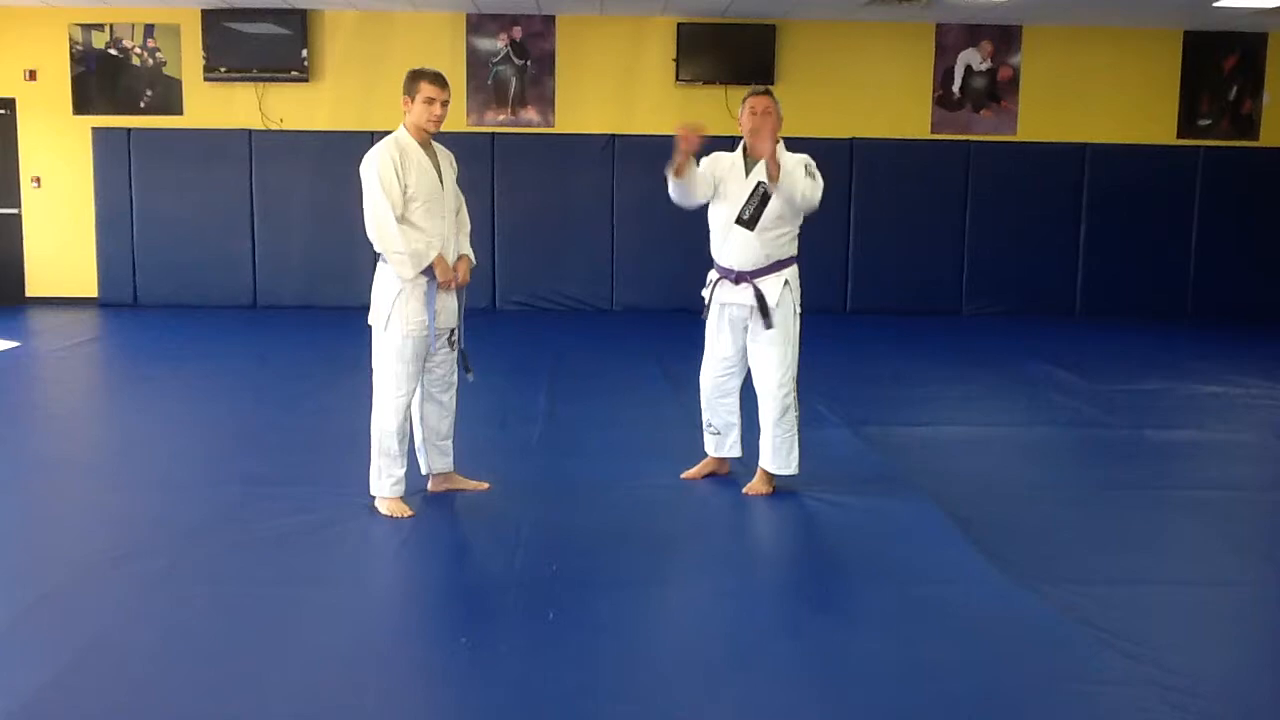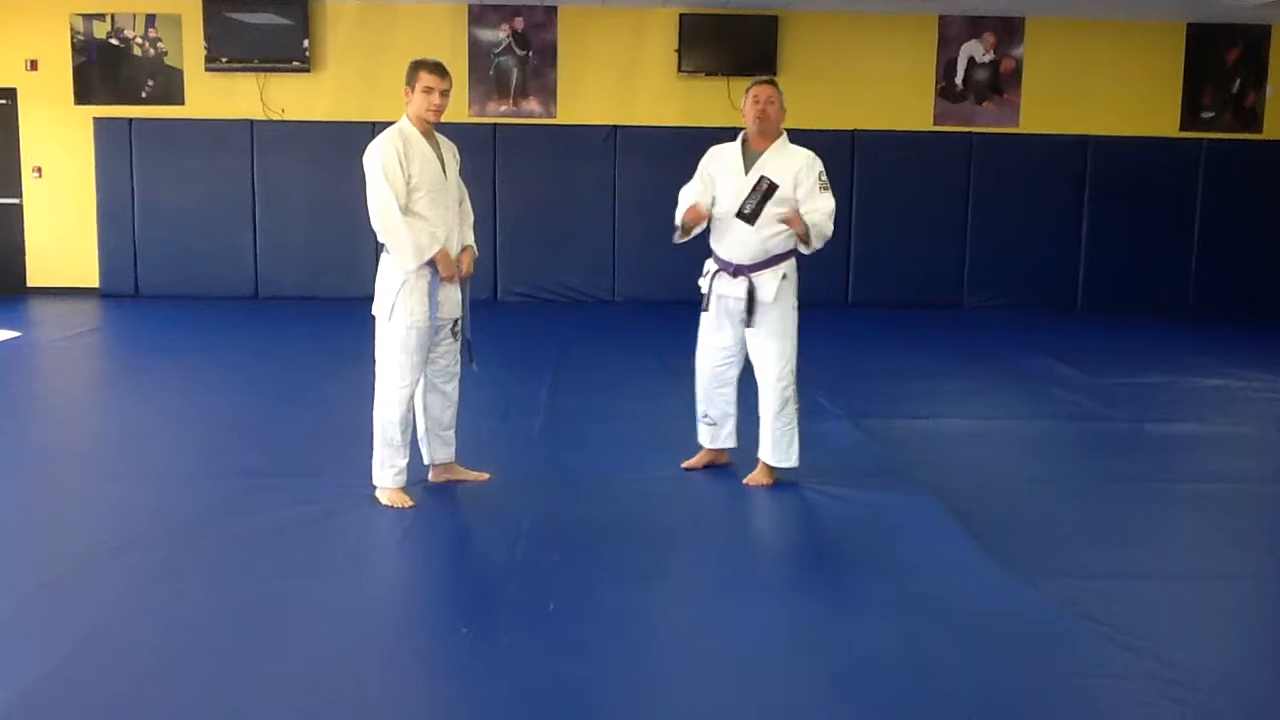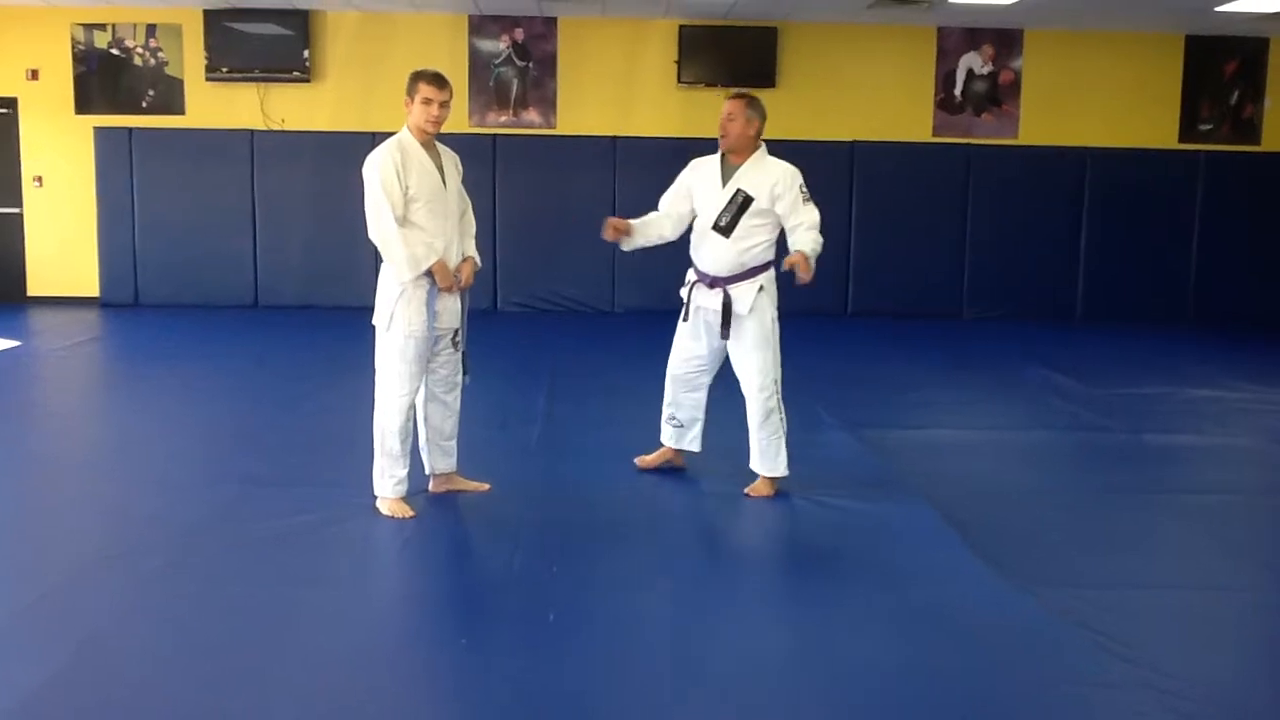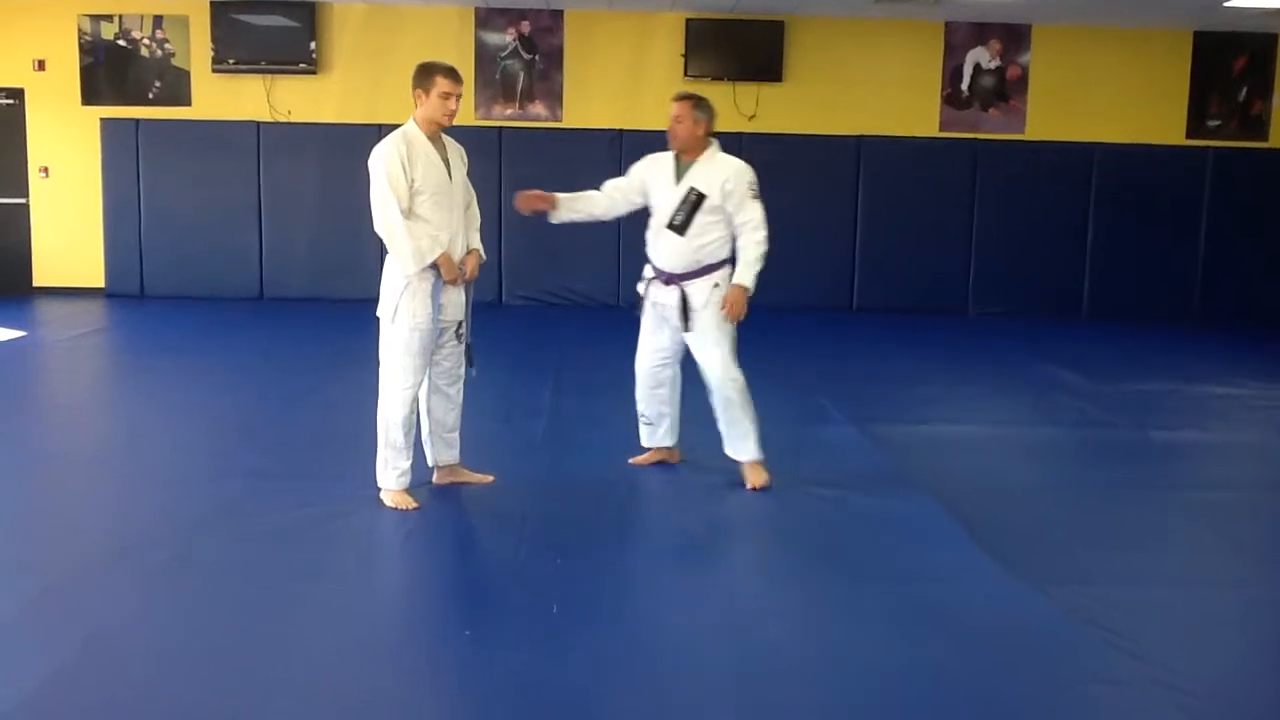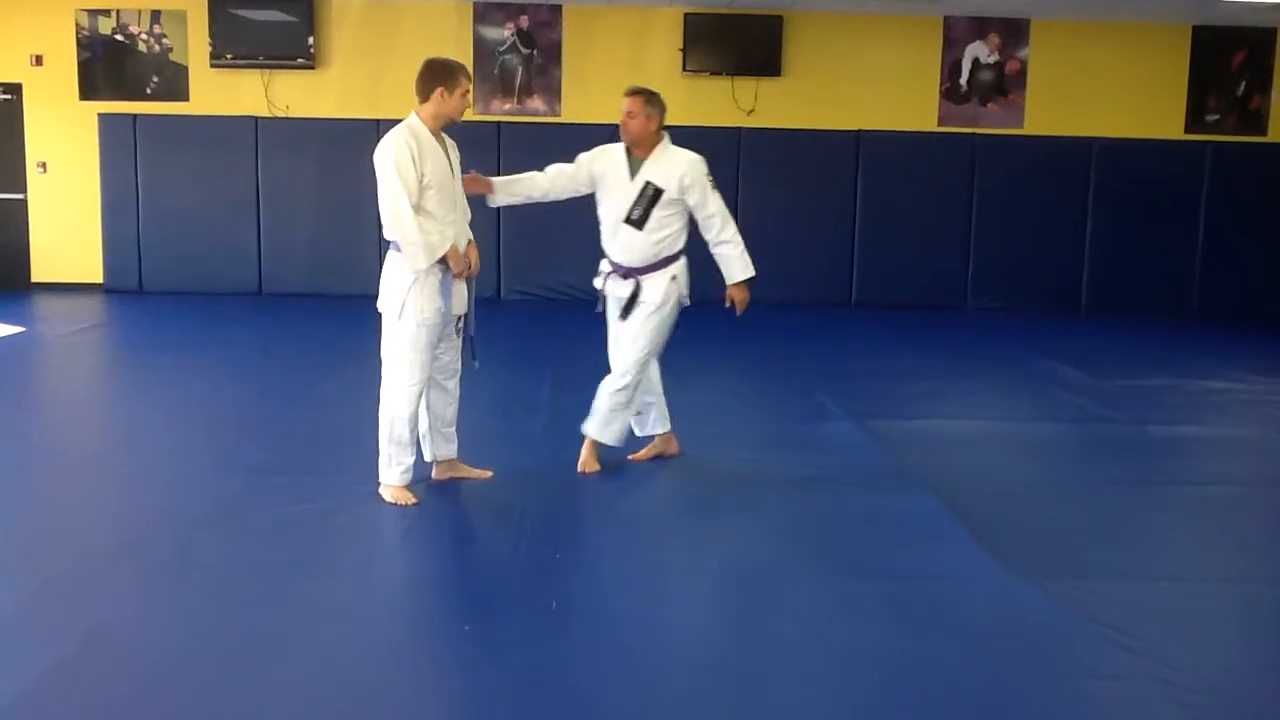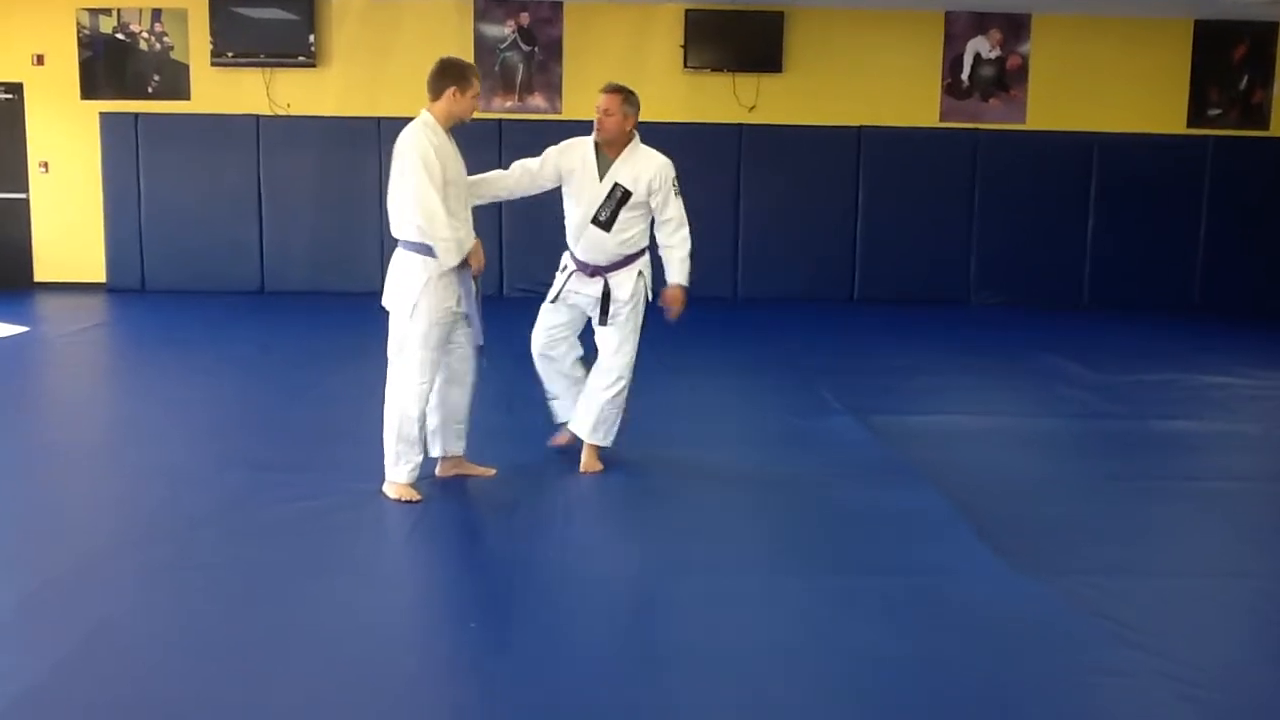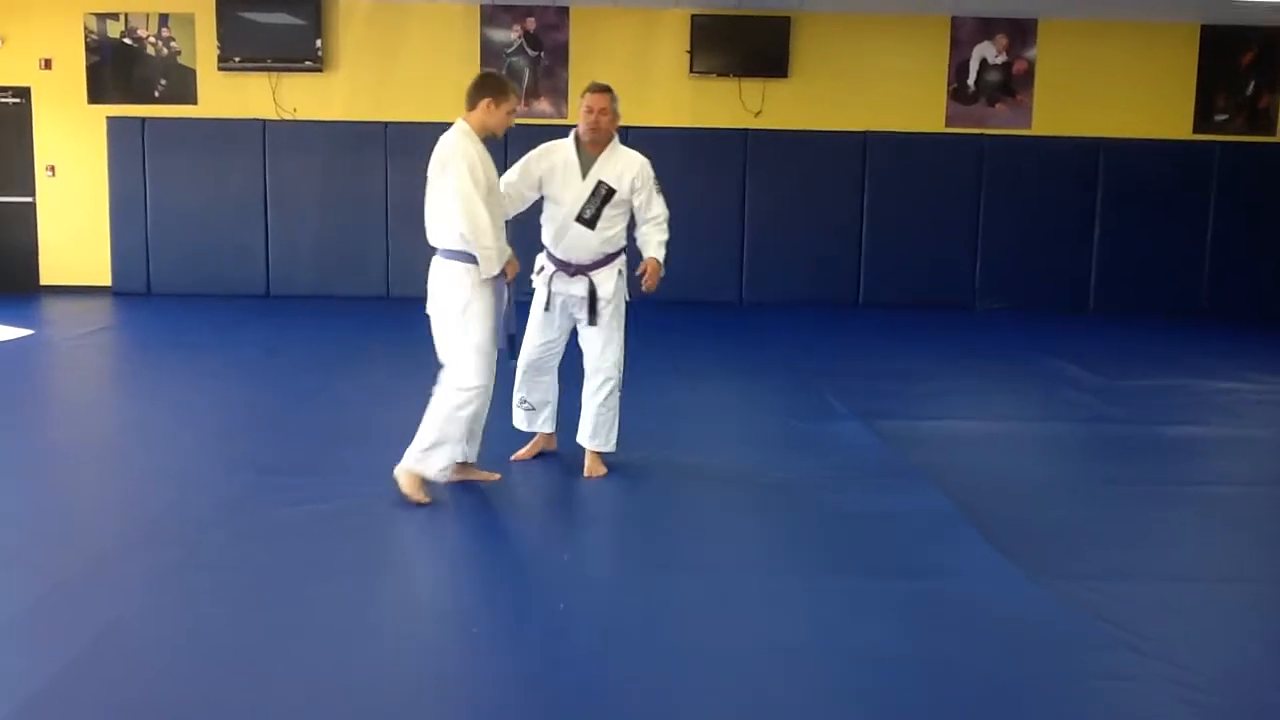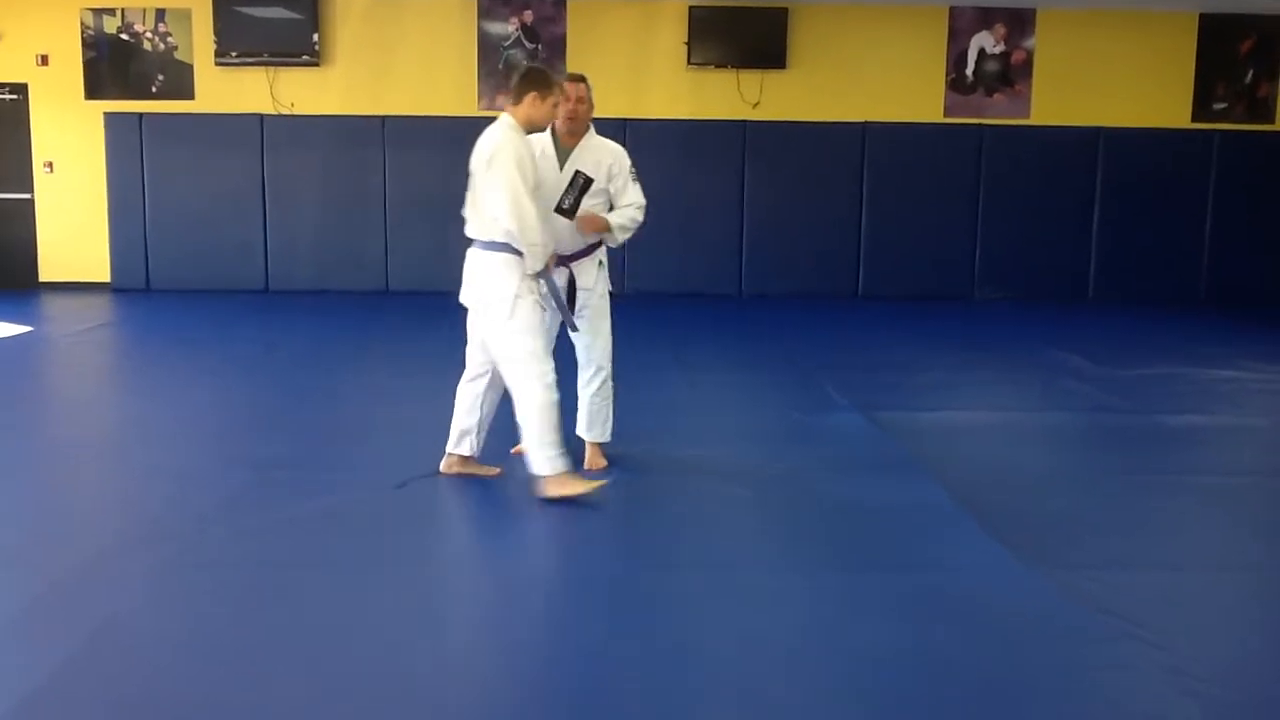
dt=0.3s
person 1, frame 1
left shoulder: (444, 157)
right shoulder: (385, 156)
left elbow: (457, 213)
right elbow: (382, 227)
left wrist: (463, 257)
right wrist: (433, 262)
left hip: (443, 289)
right hip: (404, 288)
left knee: (441, 385)
right knee: (395, 393)
left ankle: (440, 471)
right ankle: (386, 489)
person 1, frame 2
left shoulder: (447, 148)
right shoulder: (389, 146)
right elbow: (388, 217)
left wrist: (466, 249)
right wrist: (435, 255)
left hip: (446, 280)
right hip: (408, 278)
left knee: (444, 376)
right knee: (399, 383)
left ankle: (442, 462)
right ankle: (389, 480)
person 1, frame 3
left shoulder: (449, 159)
right shoulder: (387, 157)
left elbow: (463, 215)
right elbow: (384, 227)
left wrist: (468, 259)
right wrist: (432, 266)
left hip: (448, 290)
right hip: (408, 289)
left knee: (446, 386)
right knee: (398, 393)
left ankle: (443, 471)
right ankle: (389, 489)
person 1, frame 4
left shoulder: (455, 150)
right shoulder: (394, 149)
left elbow: (468, 208)
right elbow: (390, 220)
left wrist: (473, 251)
right wrist: (437, 259)
left hip: (452, 283)
right hip: (413, 282)
left knee: (448, 379)
right knee: (402, 384)
left ankle: (447, 464)
right ankle: (392, 481)
person 1, frame 5
left shoulder: (446, 144)
right shoulder: (399, 144)
right elbow: (399, 217)
left wrist: (468, 245)
right wrist: (445, 252)
left hip: (448, 276)
right hip: (414, 275)
left knee: (445, 374)
right knee: (406, 380)
left ankle: (444, 459)
right ankle: (393, 477)
person 1, frame 6
left shoulder: (441, 138)
right shoulder: (419, 140)
right elbow: (425, 214)
left wrist: (470, 246)
right wrist: (466, 251)
left hip: (449, 272)
right hip: (424, 273)
left knee: (458, 366)
right knee: (413, 377)
left ankle: (450, 455)
right ankle: (398, 474)
person 1, frame 7
left shoulder: (468, 146)
right shoulder: (460, 149)
right elbow: (470, 222)
left wrist: (501, 258)
right wrist: (501, 261)
left hip: (475, 276)
right hip: (462, 278)
left knee: (480, 376)
right knee: (468, 380)
left ankle: (460, 461)
right ankle: (414, 465)
person 1, frame 8
left shoulder: (501, 137)
right shoulder: (508, 143)
right elbow: (515, 216)
left wrist: (536, 254)
right wrist: (541, 257)
left hip: (491, 265)
right hip: (504, 270)
left knee: (485, 367)
right knee: (532, 372)
left ankle: (458, 453)
right ankle: (554, 475)
person 2, frame 1
left shoulder: (797, 165)
right shoulder: (718, 164)
left elbow: (803, 198)
right elbow: (686, 191)
left wrist: (774, 165)
right wrist: (684, 156)
left hip: (773, 290)
right hip: (724, 288)
left knee: (775, 383)
right knee: (716, 377)
left ankle: (768, 468)
right ankle: (718, 456)
person 2, frame 2
left shoulder: (801, 161)
right shoulder: (717, 157)
left elbow: (820, 215)
right elbow: (689, 202)
left wrist: (805, 230)
right wrist: (691, 215)
left hip: (770, 283)
right hip: (721, 280)
left knee: (774, 375)
right knee: (712, 367)
left ankle: (770, 460)
right ankle: (716, 447)
person 2, frame 3
left shoulder: (780, 175)
right shoulder: (698, 169)
left elbow: (805, 227)
right elbow: (668, 219)
left wrist: (803, 255)
right wrist: (629, 229)
left hip: (749, 295)
right hip: (701, 291)
left knee: (759, 384)
right knee: (684, 370)
left ankle: (768, 471)
right ankle: (674, 448)
person 2, frame 4
left shoulder: (732, 171)
right shoulder: (652, 167)
left elbow: (751, 233)
right elbow: (609, 200)
left wrist: (742, 284)
right wrist: (554, 202)
left hip: (705, 290)
right hip: (660, 288)
left knee: (721, 373)
right knee: (652, 369)
left ankle: (749, 458)
right ankle: (663, 443)
person 2, frame 5
left shoulder: (686, 166)
right shoulder: (603, 159)
left elbow: (717, 223)
right elbow: (553, 182)
left wrist: (737, 277)
right wrist: (492, 186)
left hip: (659, 282)
right hip: (617, 279)
left knee: (630, 364)
right knee: (627, 362)
left ankle: (594, 440)
right ankle: (663, 437)
person 2, frame 6
left shoulder: (656, 167)
right shoulder: (571, 152)
left elbow: (672, 225)
right elbow: (519, 178)
left wrist: (676, 279)
right wrist: (460, 188)
left hip: (622, 280)
right hip: (575, 273)
left knee: (615, 364)
right knee: (547, 344)
left ankle: (593, 441)
right ankle: (579, 414)
person 2, frame 7
left shoulder: (634, 165)
right shoulder: (548, 155)
left elbow: (653, 218)
right elbow: (508, 195)
left wrist: (653, 256)
left hip: (602, 280)
right hip: (554, 275)
left knee: (603, 367)
right knee: (536, 358)
left ankle: (594, 449)
right ankle: (544, 434)
person 2, frame 8
left shoulder: (611, 155)
right shoulder: (526, 149)
left elbow: (634, 208)
left wrist: (606, 224)
left hip: (586, 270)
left knee: (593, 355)
left ankle: (594, 441)
